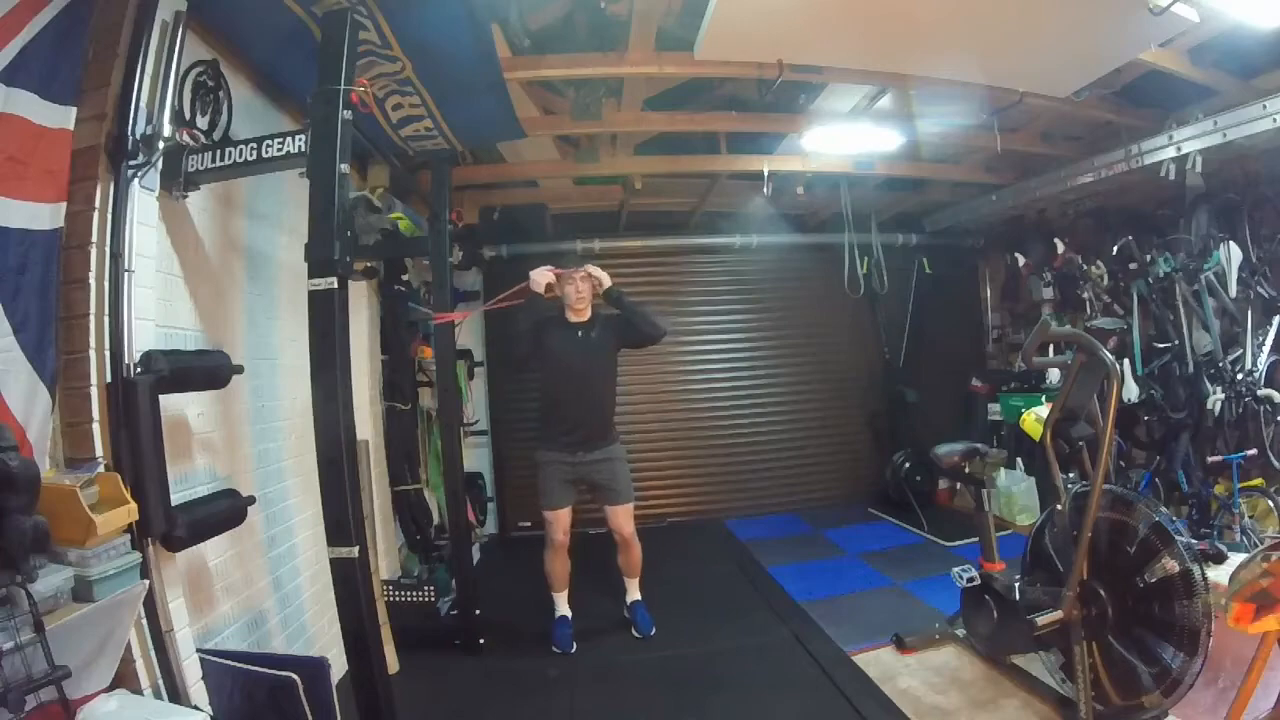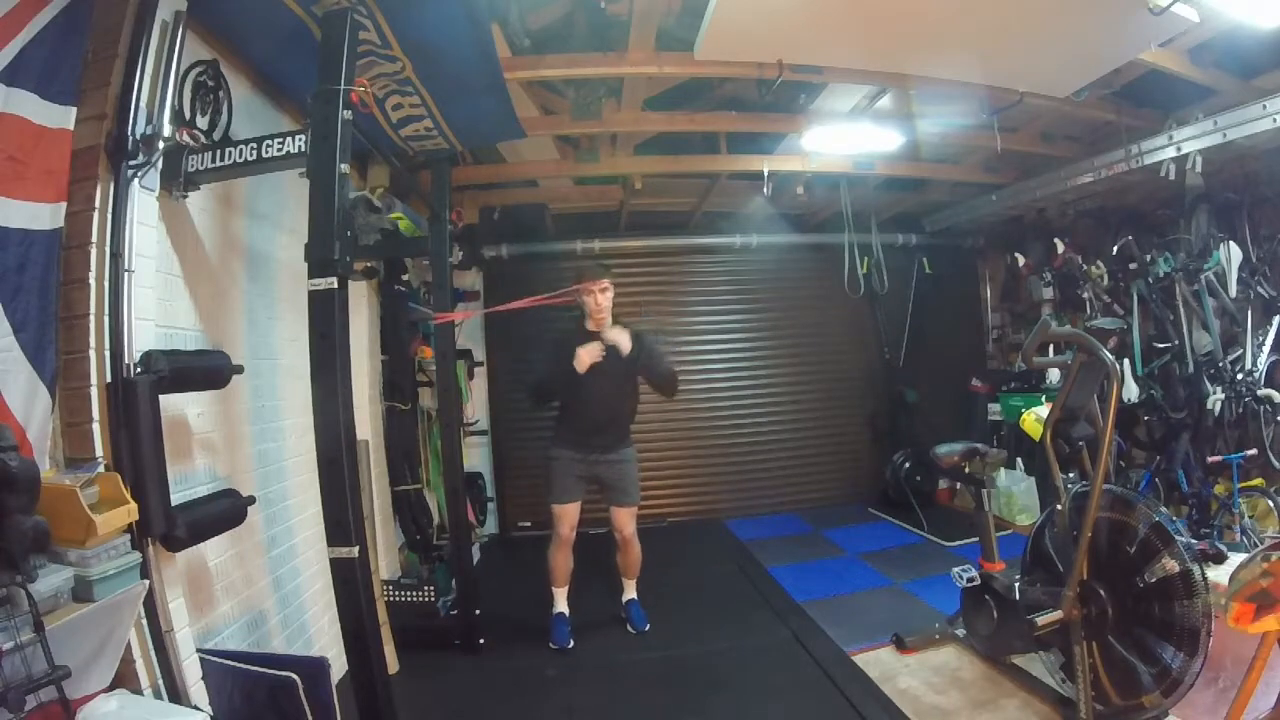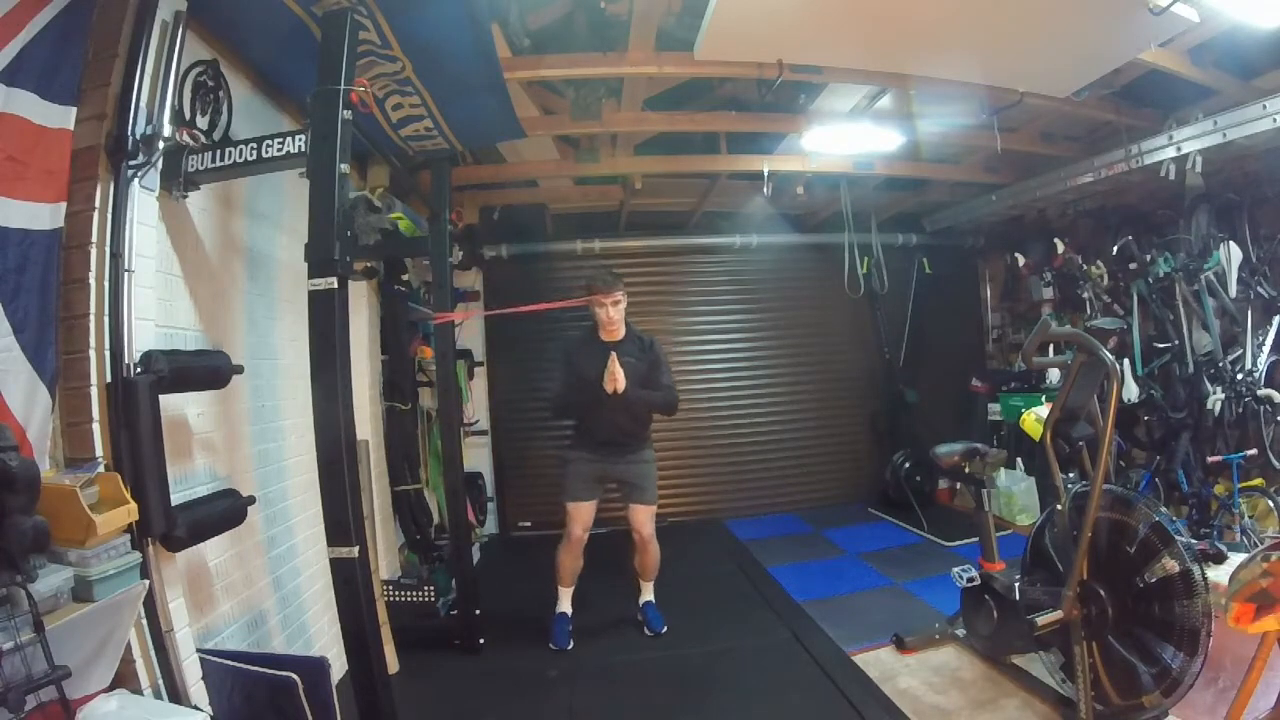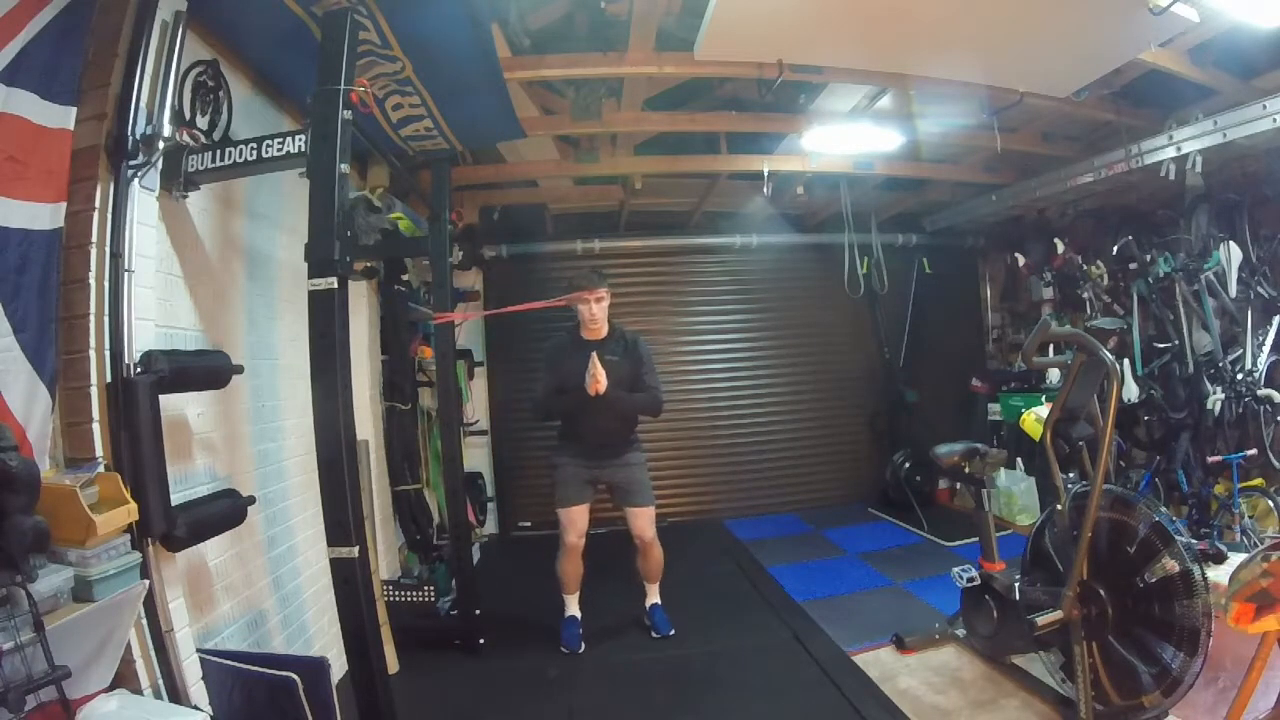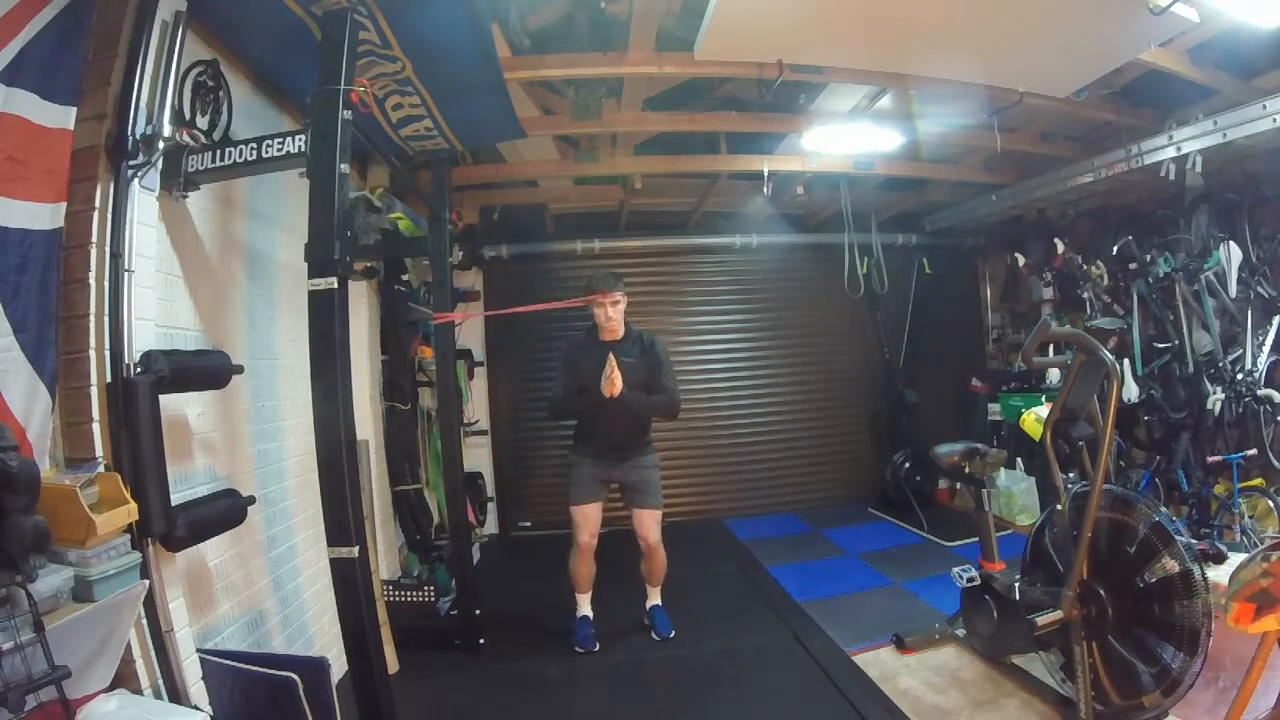
dt=0.7s
person 1, frame 1
left shoulder: (610, 326)
right shoulder: (546, 329)
left elbow: (654, 332)
right elbow: (517, 349)
left wrist: (612, 290)
right wrist: (535, 295)
left hip: (604, 450)
right hip: (556, 454)
left knee: (626, 533)
right knee: (557, 538)
left ankle: (634, 600)
right ankle: (562, 613)
person 1, frame 2
left shoulder: (632, 340)
right shoulder: (567, 343)
left elbow: (669, 385)
right elbow: (540, 396)
left wrist: (632, 351)
right wrist: (572, 369)
left hip: (617, 452)
right hip: (569, 452)
left knee: (626, 533)
right knee: (563, 534)
left ankle: (629, 598)
right ankle: (560, 610)
person 1, frame 3
left shoulder: (646, 347)
right shoulder: (577, 349)
left elbow: (670, 402)
right elbow: (561, 406)
left wrist: (626, 390)
right wrist: (600, 390)
left hip: (635, 454)
right hip: (586, 454)
left knee: (645, 534)
right knee: (575, 535)
left ankle: (647, 601)
right ankle: (563, 610)
person 1, frame 4
left shoulder: (632, 346)
right shoulder: (559, 350)
left elbow: (654, 403)
right elbow: (545, 407)
left wrist: (608, 391)
right wrist: (583, 393)
left hip: (624, 456)
right hip: (574, 459)
left knee: (646, 537)
right knee: (572, 542)
left ankle: (653, 604)
right ankle: (572, 614)
person 1, frame 5
left shoulder: (649, 347)
right shoulder: (577, 350)
left elbow: (671, 405)
right elbow: (559, 408)
left wrist: (623, 394)
right wrist: (599, 394)
left hip: (638, 457)
right hip: (589, 458)
left knee: (651, 541)
right knee: (584, 541)
left ankle: (654, 605)
right ankle: (584, 614)
